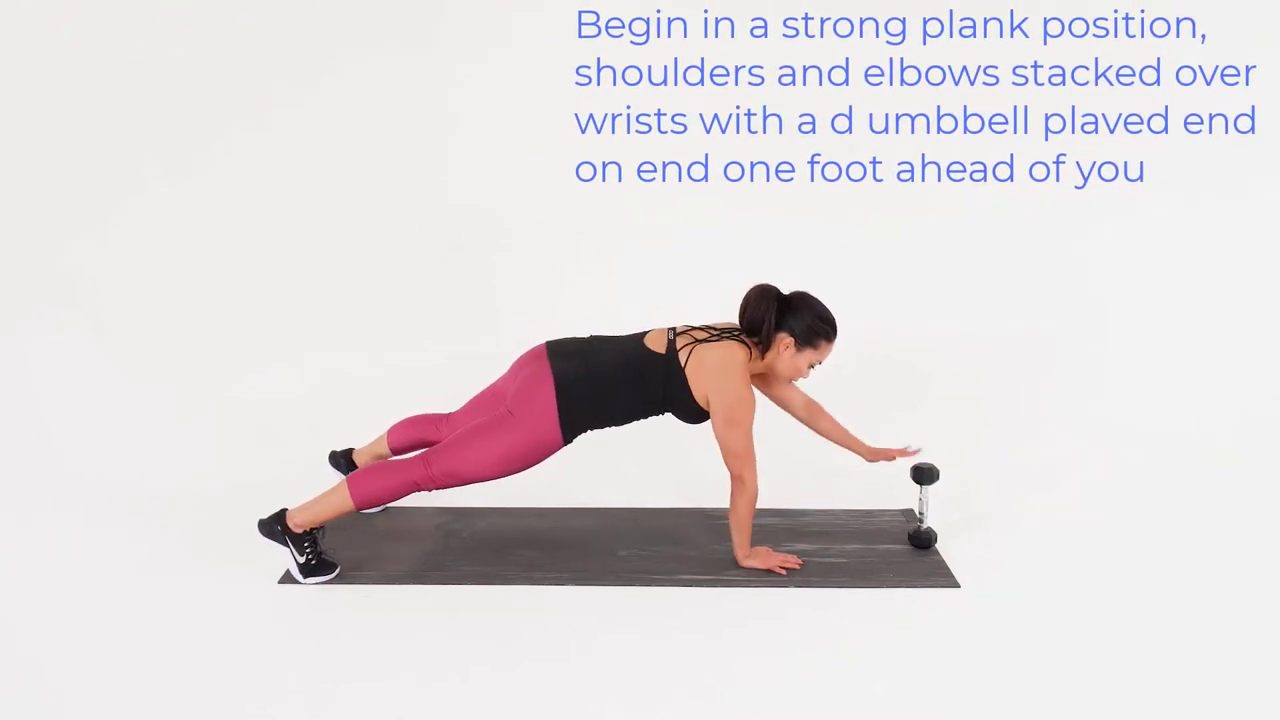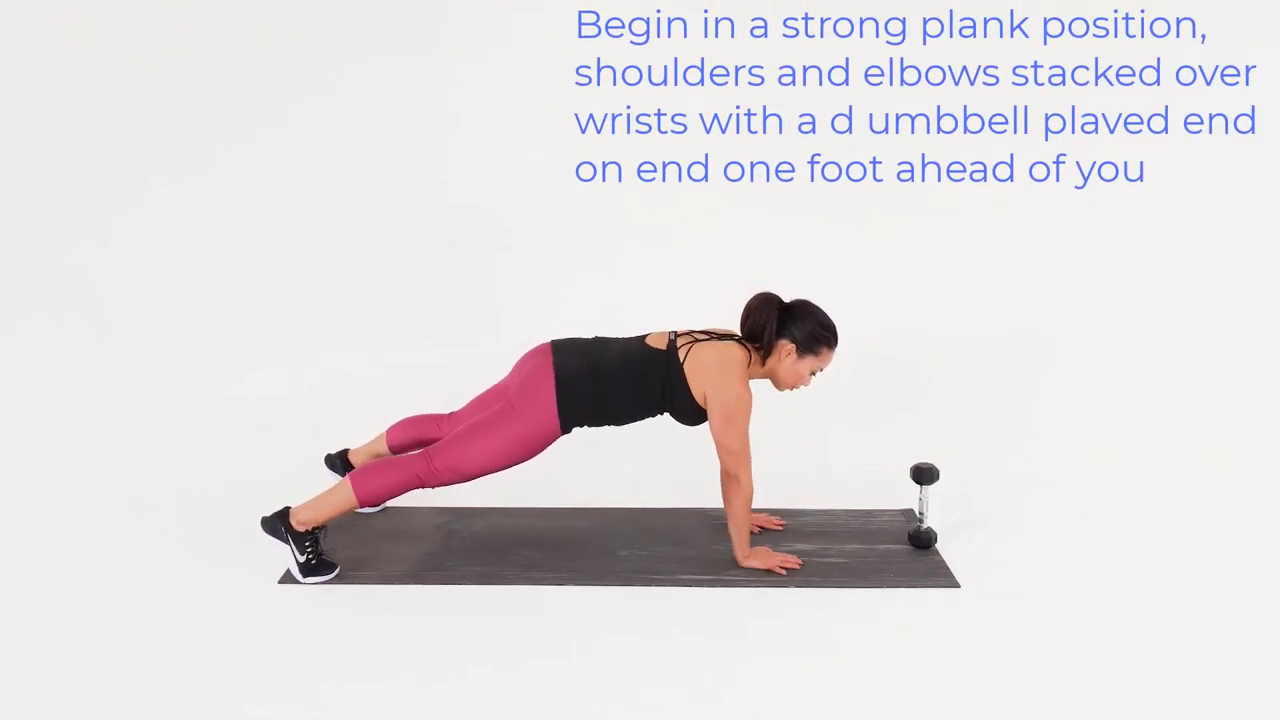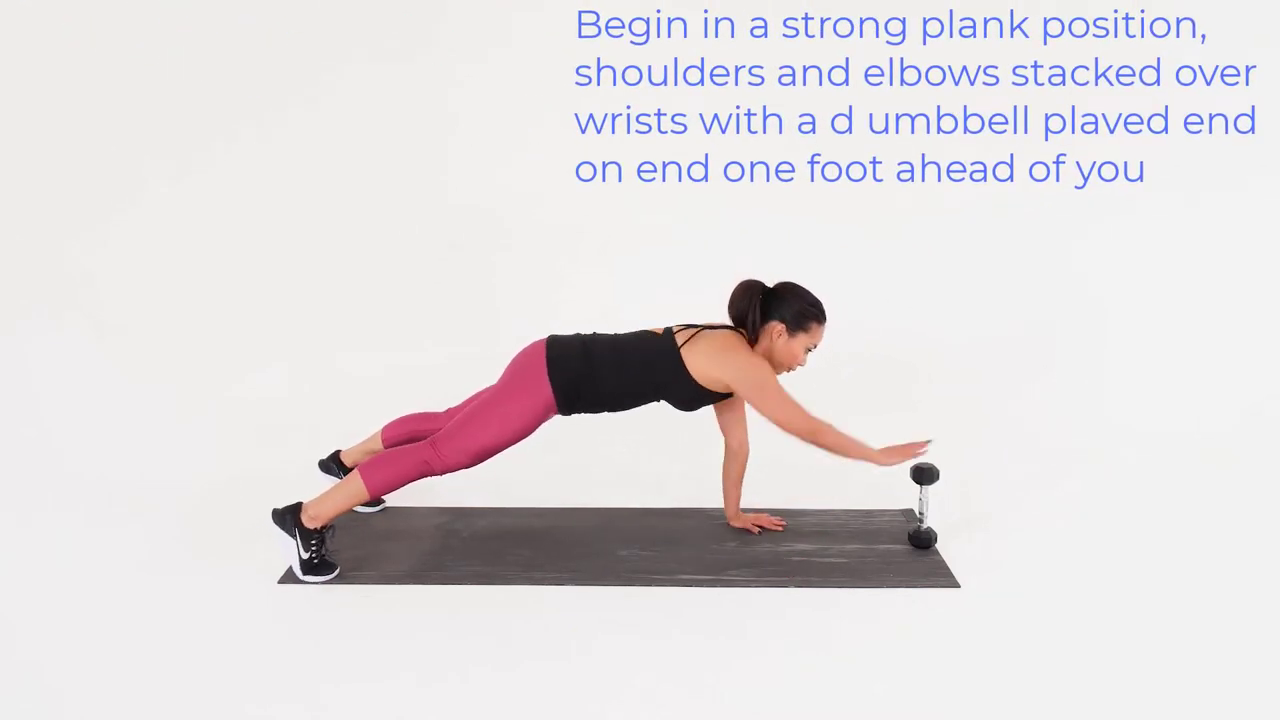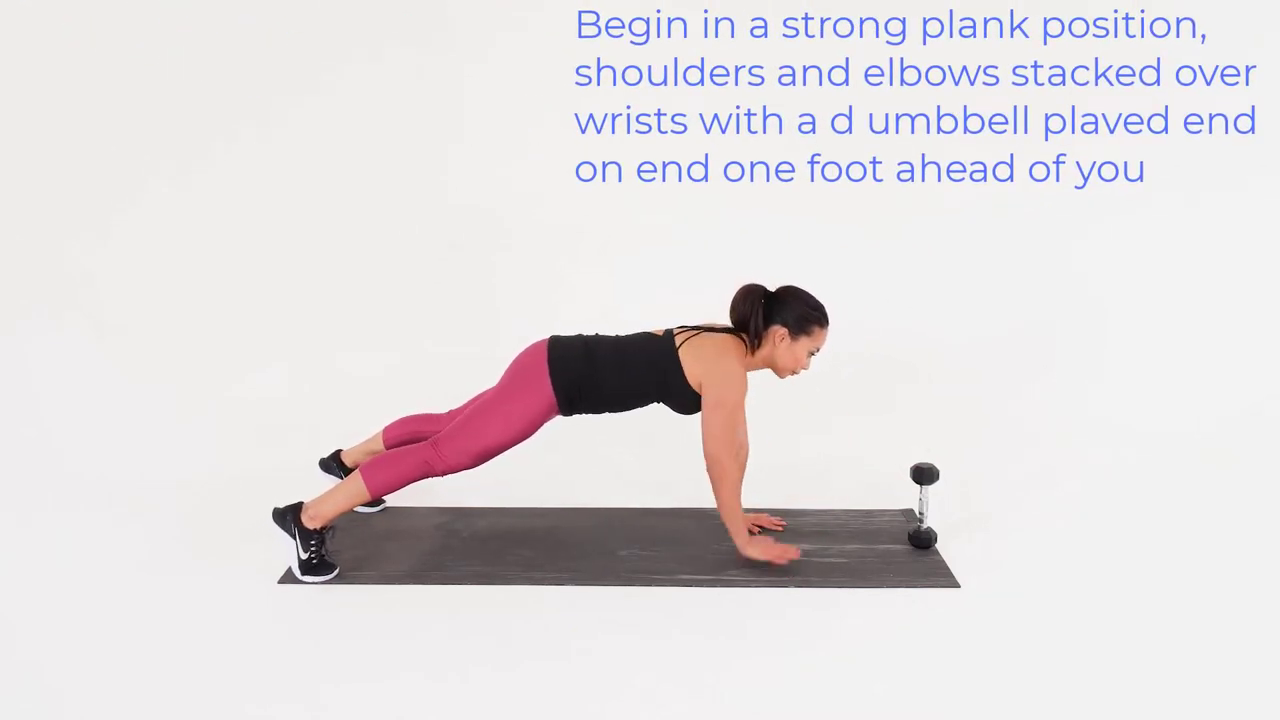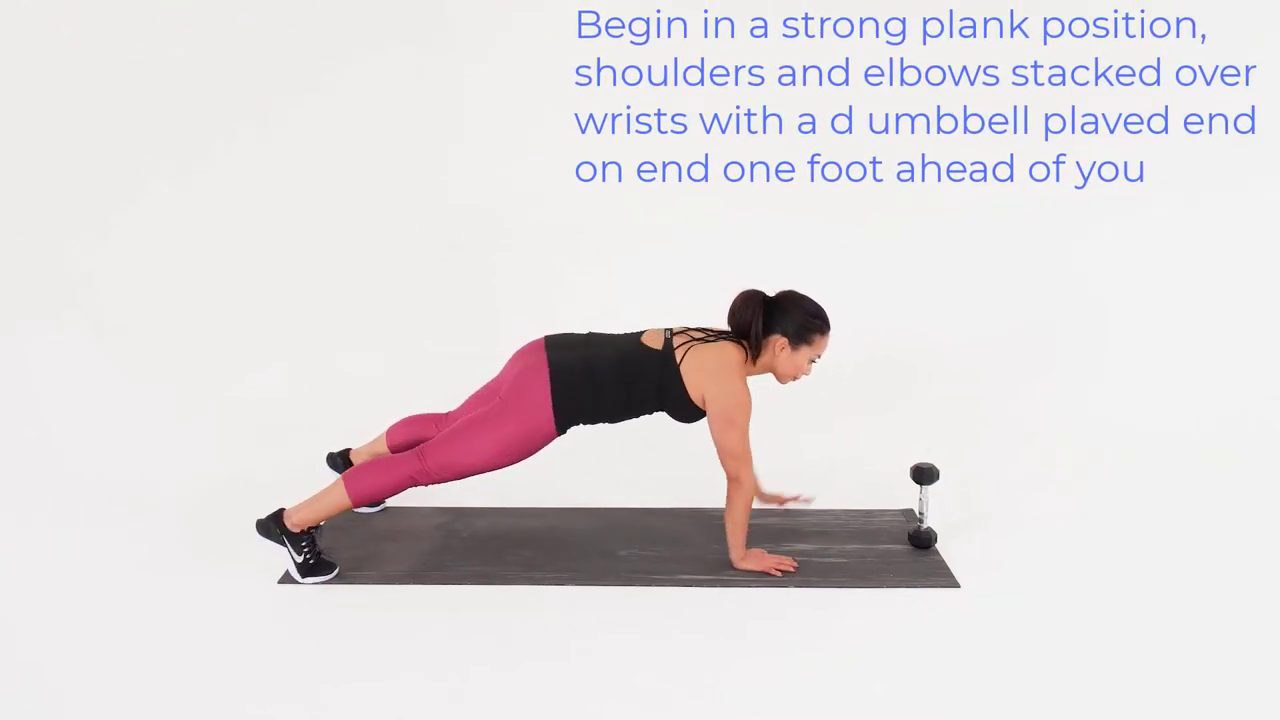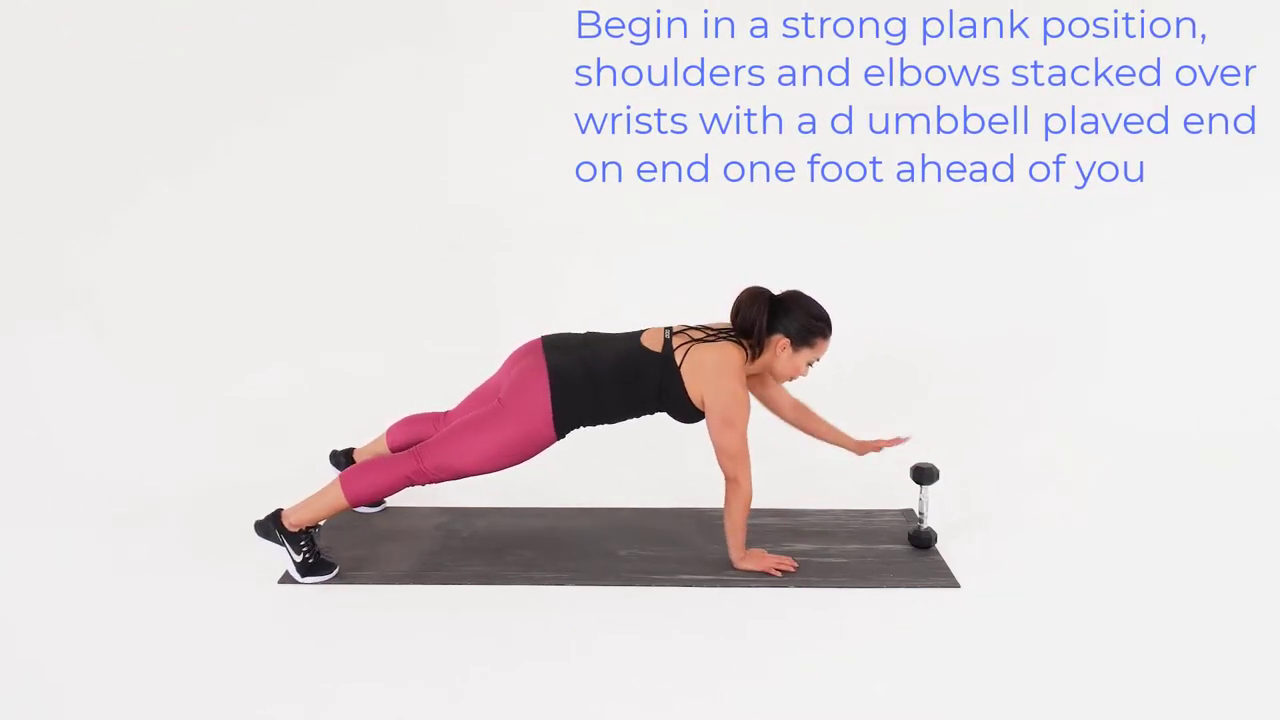
dt=0.5s
person 1, frame 1
left shoulder: (738, 343)
right shoulder: (730, 379)
left elbow: (796, 401)
right elbow: (743, 478)
left wrist: (867, 449)
right wrist: (746, 552)
left hip: (549, 366)
right hip: (554, 407)
left knee: (453, 427)
right knee: (439, 467)
left ankle: (356, 458)
right ankle: (294, 523)
person 1, frame 2
left shoulder: (730, 348)
right shoulder: (732, 379)
left elbow: (729, 456)
right elbow: (737, 473)
left wrist: (742, 514)
right wrist: (745, 551)
left hip: (552, 365)
right hip: (553, 400)
left knee: (450, 427)
right knee: (437, 464)
left ankle: (353, 459)
right ankle: (298, 521)
person 1, frame 3
left shoulder: (730, 352)
right shoulder: (737, 359)
left elbow: (736, 439)
right elbow: (804, 427)
left wrist: (733, 511)
right wrist: (878, 454)
left hip: (558, 373)
right hip: (550, 374)
left knee: (444, 425)
right knee: (438, 453)
left ankle: (346, 459)
right ankle: (307, 518)
person 1, frame 4
left shoulder: (728, 346)
right shoulder: (728, 365)
left elbow: (734, 444)
right elbow: (723, 465)
left wrist: (737, 514)
right wrist: (744, 539)
left hip: (557, 366)
right hip: (551, 376)
left knee: (449, 426)
right knee: (443, 452)
left ankle: (347, 460)
right ankle: (309, 518)
person 1, frame 5
left shoulder: (725, 348)
right shoulder: (728, 378)
left elbow: (730, 425)
right elbow: (737, 474)
left wrist: (763, 493)
right wrist: (739, 551)
left hip: (548, 363)
right hip: (548, 403)
left knee: (445, 430)
right knee: (431, 462)
left ankle: (353, 461)
right ankle: (293, 523)
person 1, frame 6
left shoulder: (733, 345)
right shoulder: (728, 379)
left elbow: (786, 405)
right elbow: (738, 479)
left wrist: (856, 445)
right wrist: (740, 554)
left hip: (544, 362)
right hip: (548, 403)
left knee: (447, 427)
right knee: (430, 462)
left ankle: (355, 458)
right ankle: (291, 523)
